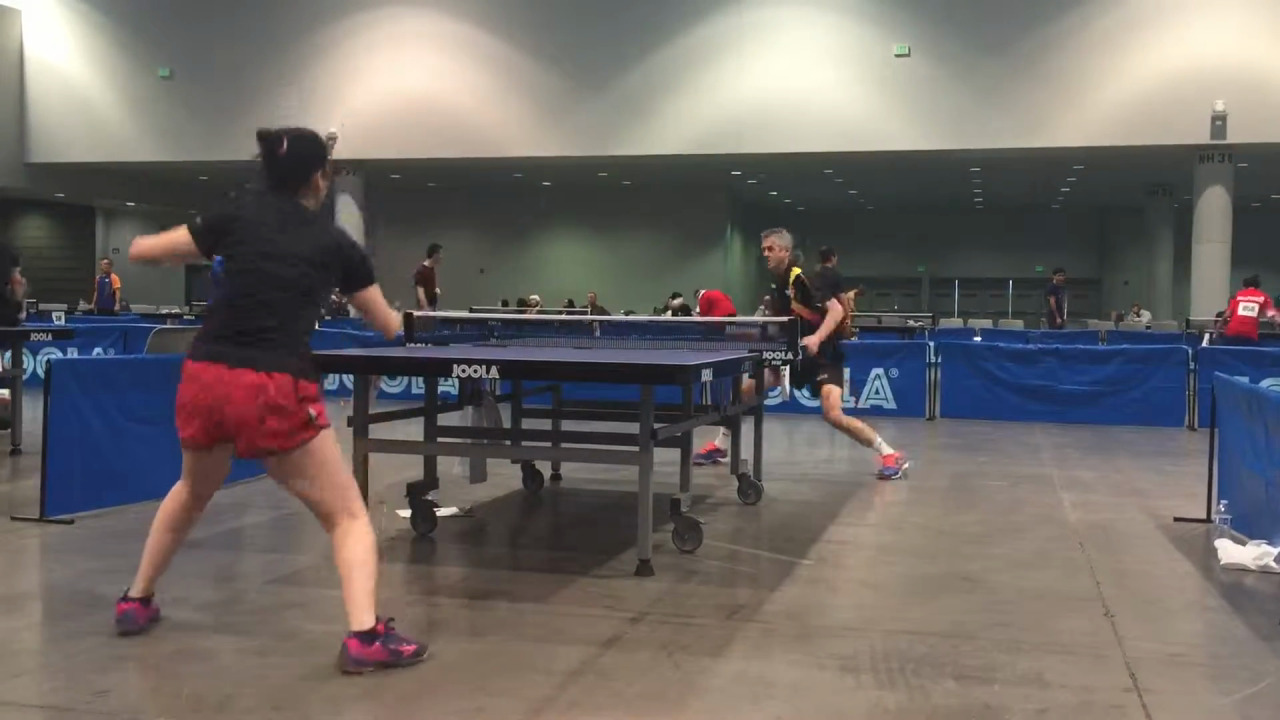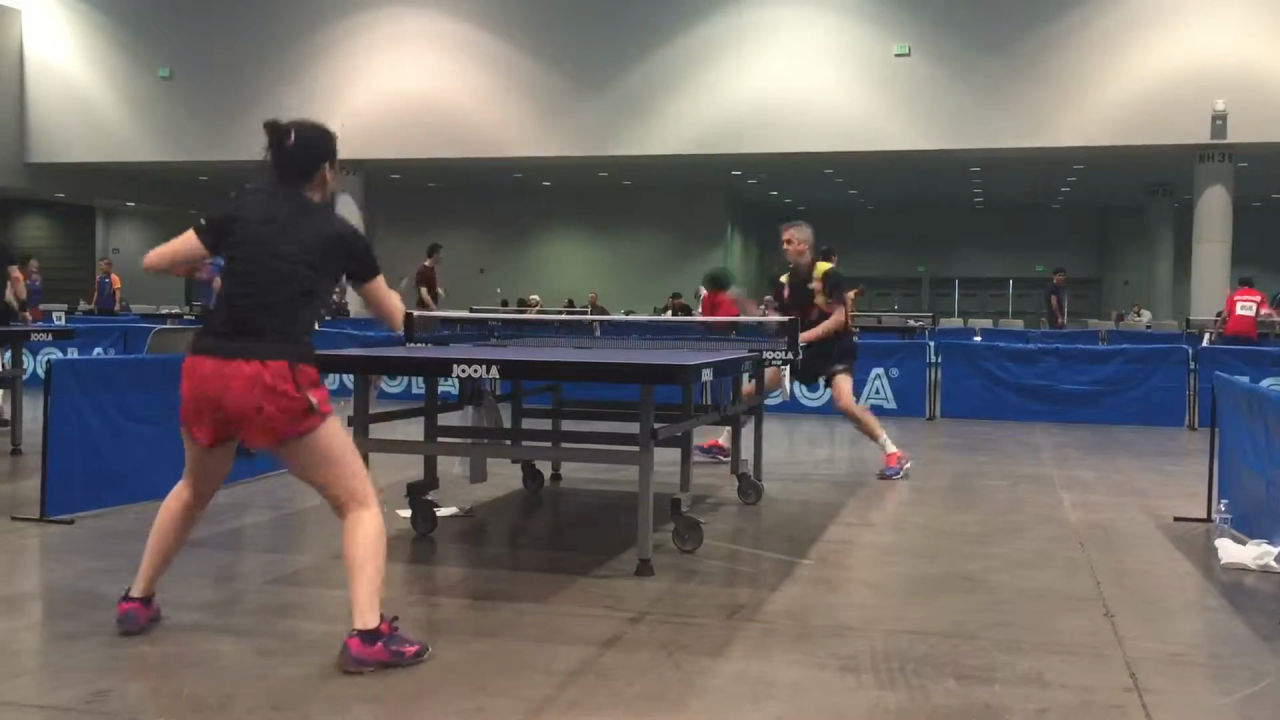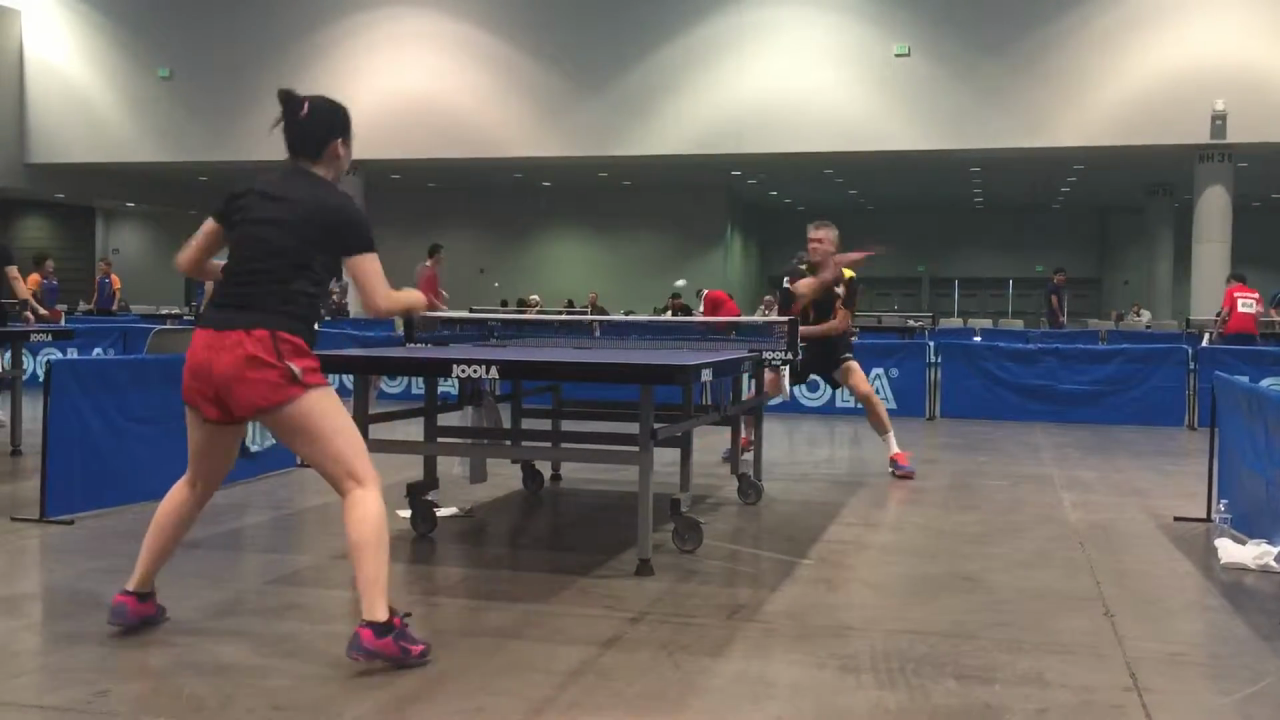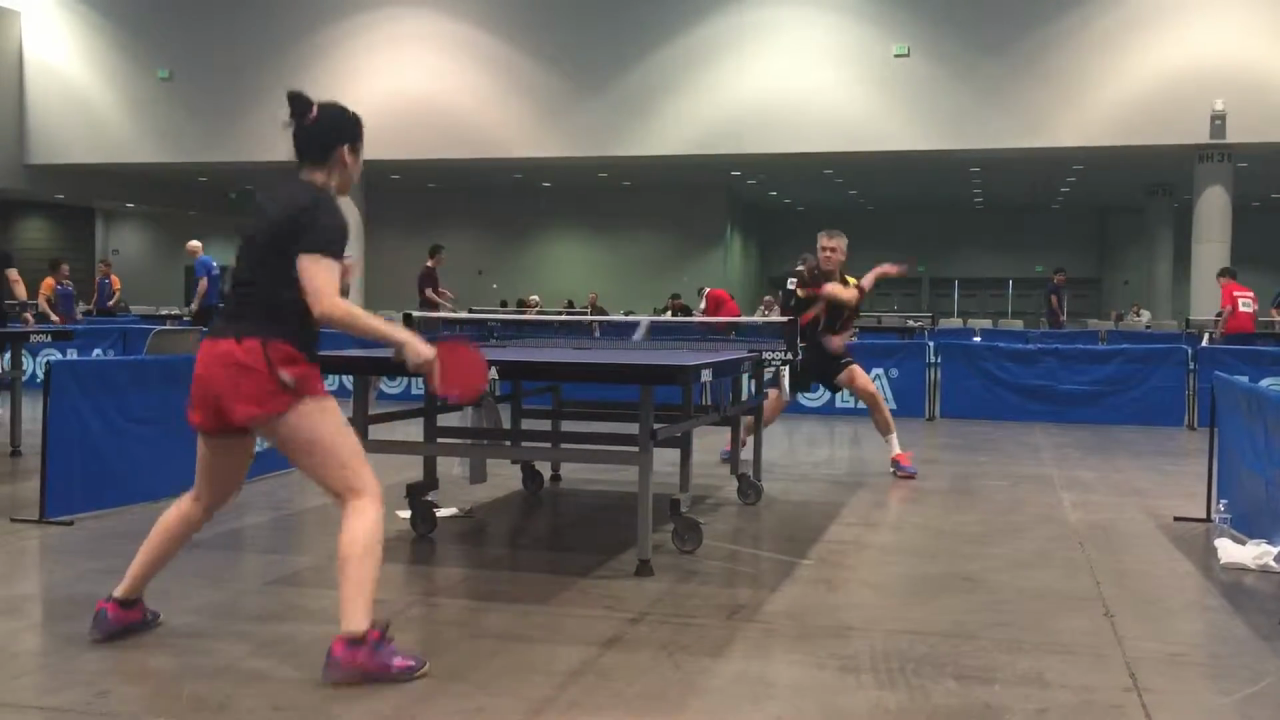
dt=0.1s
person 1, frame 1
left shoulder: (235, 217)
right shoulder: (337, 245)
left elbow: (141, 251)
right elbow: (388, 327)
right wrist: (390, 306)
left hip: (204, 378)
right hip: (275, 391)
left knee: (193, 490)
right knee: (346, 515)
left ankle: (135, 600)
right ankle: (364, 635)
person 1, frame 2
left shoulder: (240, 213)
right shoulder: (341, 235)
left elbow: (154, 261)
right elbow: (394, 318)
left wrist: (206, 266)
right wrist: (399, 299)
left hip: (205, 372)
right hip: (275, 380)
left knee: (195, 490)
right knee: (361, 503)
left ankle: (136, 600)
right ankle: (367, 634)
person 1, frame 3
left shoulder: (249, 192)
right shoulder: (341, 208)
left elbow: (187, 263)
right elbow: (380, 304)
right wrist: (416, 297)
left hip: (208, 350)
right hip: (270, 354)
left knee: (199, 480)
right knee: (362, 482)
left ankle: (133, 596)
right ankle: (379, 627)
person 1, frame 4
left shoulder: (280, 201)
right shoulder: (323, 213)
right elbow: (325, 307)
right wrist: (402, 338)
left hip: (219, 361)
right hip: (265, 365)
left knee: (206, 497)
right knee: (363, 494)
left ankle: (120, 604)
right ankle: (356, 643)
person 2, frame 1
left shoulder: (800, 278)
right shoulder: (776, 286)
left elbow: (837, 311)
left wrist: (815, 338)
left hip: (822, 354)
left knee: (833, 415)
right knee: (743, 389)
left ankle: (890, 455)
right ankle: (719, 446)
person 2, frame 2
left shoulder: (827, 273)
right shoulder: (784, 282)
left elbow: (839, 317)
left wrist: (806, 336)
left hip: (833, 348)
right hip: (798, 349)
left knee: (845, 405)
right knee: (750, 391)
left ankle: (893, 453)
right ankle: (723, 443)
person 2, frame 3
left shoulder: (848, 277)
right shoulder: (797, 274)
left elbow: (842, 323)
right elbow: (802, 292)
left wrist: (805, 330)
right wrist: (827, 267)
left hip: (831, 347)
right hip: (796, 348)
left knee: (866, 392)
left ankle: (895, 453)
right ankle: (746, 438)
person 2, frame 4
left shoulder: (852, 285)
right shoulder: (805, 277)
left elbow: (847, 328)
right elbow: (848, 298)
left wrist: (840, 339)
right wrist: (876, 273)
left hip: (831, 354)
right hip: (797, 353)
left knee: (870, 392)
right knee: (765, 416)
left ankle: (897, 455)
right ankle: (739, 440)
